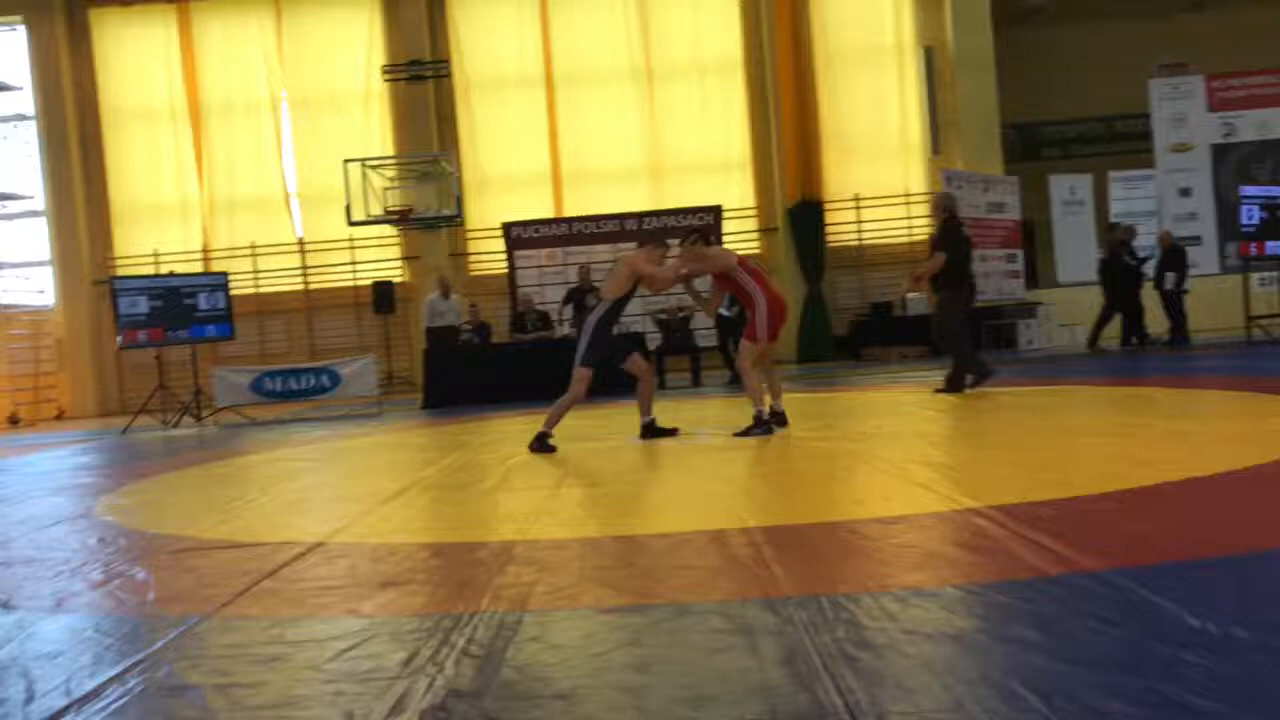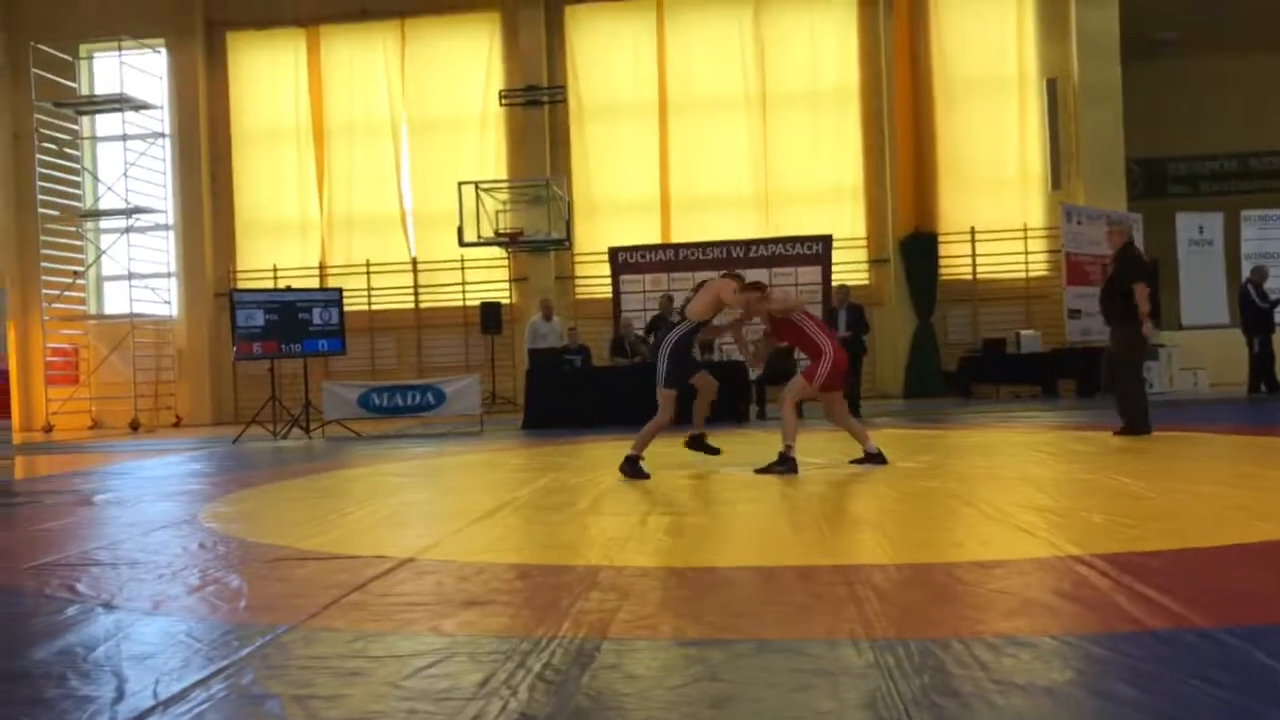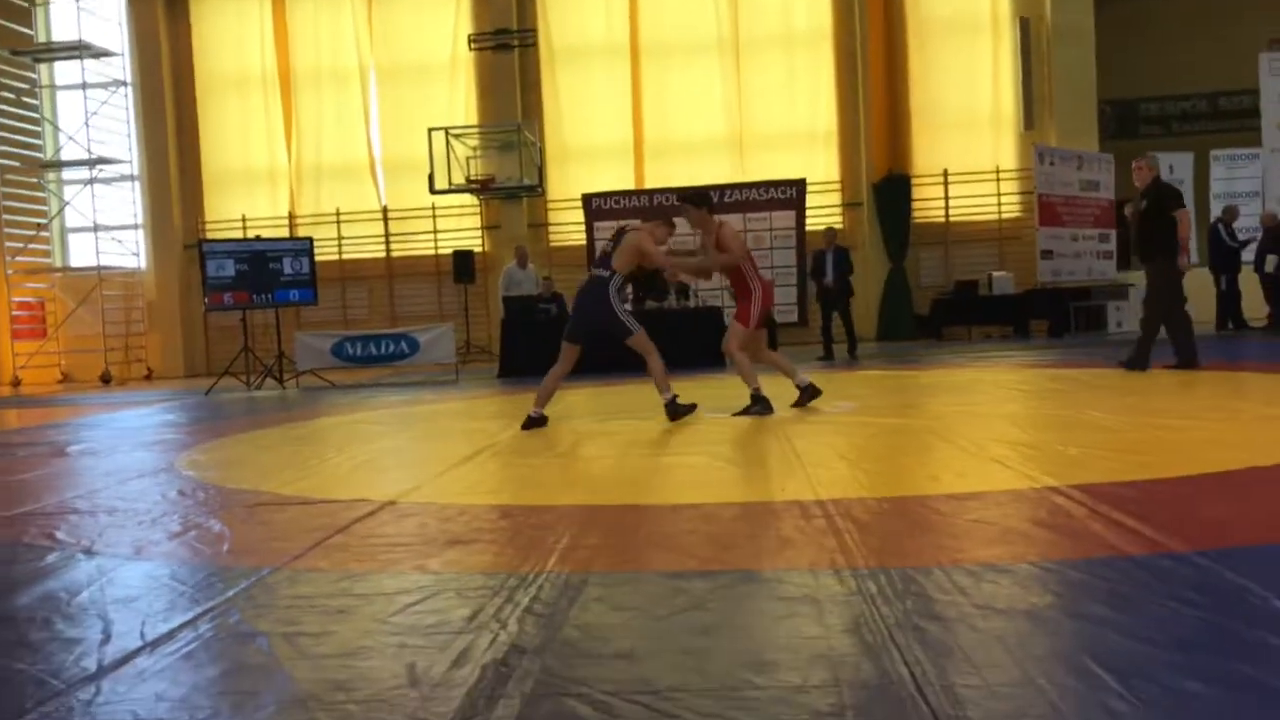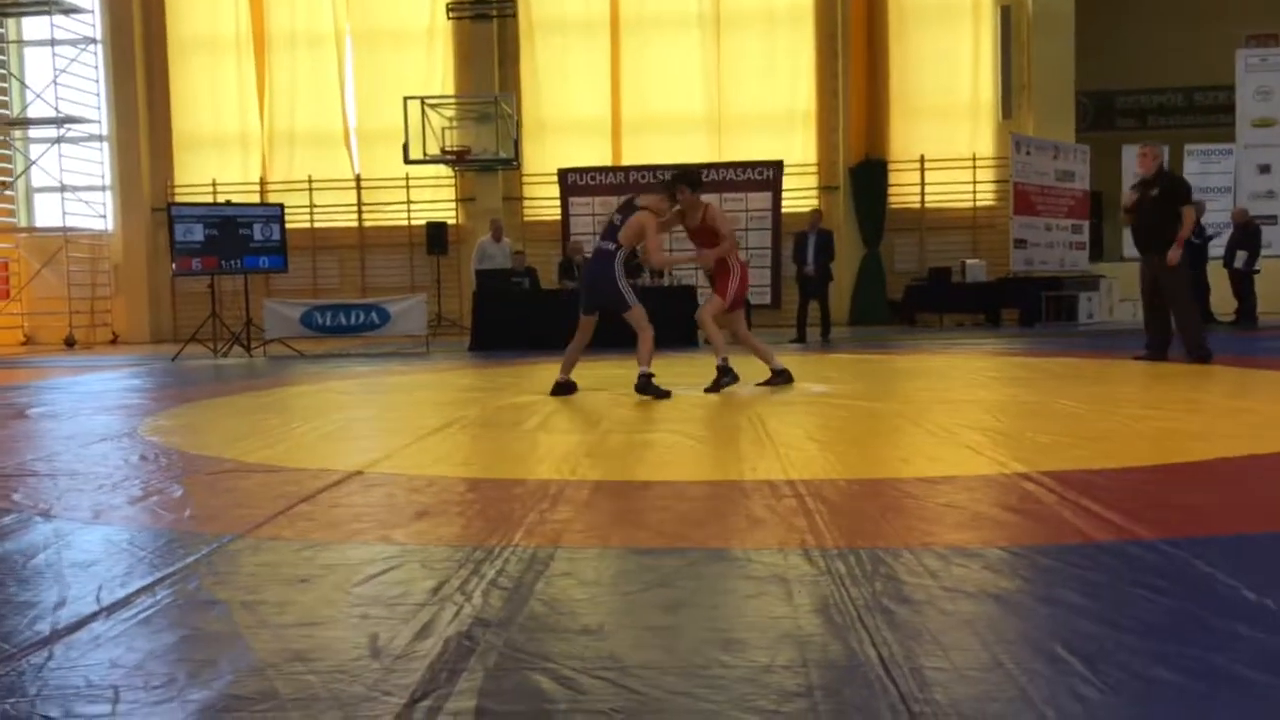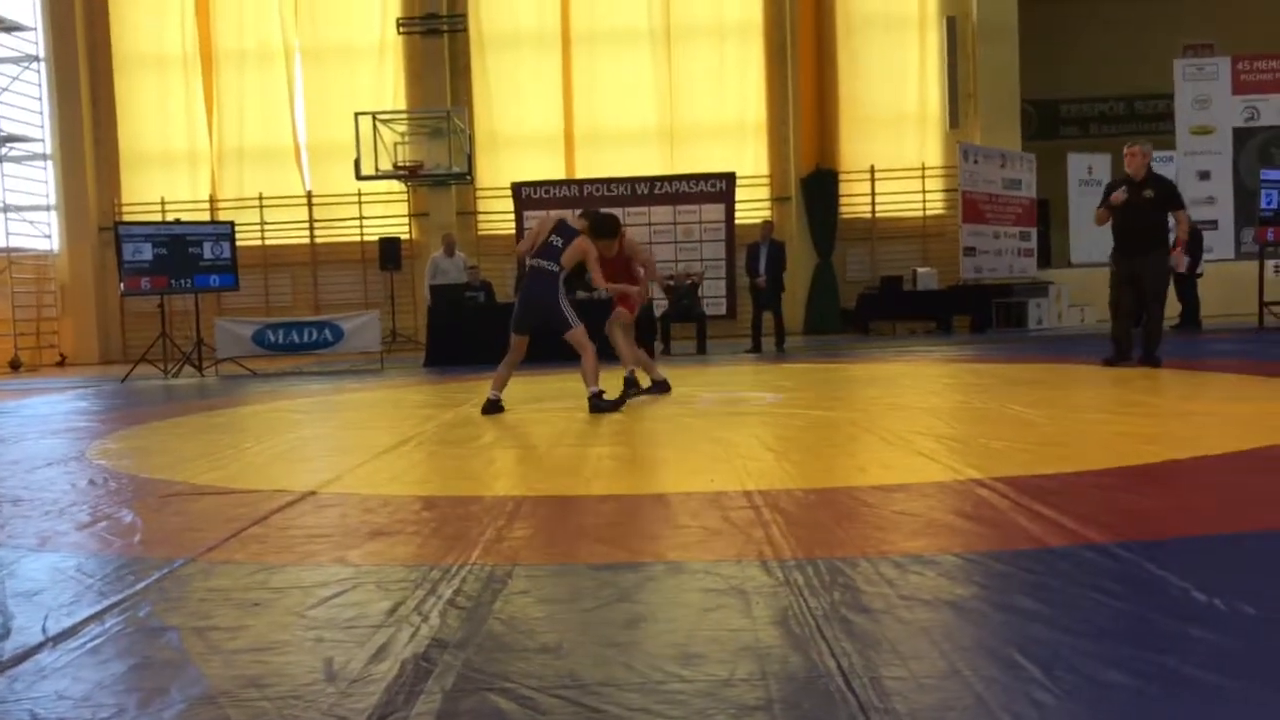
dt=0.7s
person 1, frame 1
left shoulder: (946, 230)
right shoulder: (959, 229)
left elbow: (939, 261)
left wrist: (919, 275)
right wrist: (926, 274)
left hip: (951, 291)
right hip: (962, 288)
left knee: (947, 335)
right knee: (956, 335)
left ankle: (979, 369)
right ankle: (955, 381)
person 1, frame 2
left shoulder: (1130, 259)
right shoulder: (1122, 258)
left elbow: (1140, 289)
left wrist: (1145, 319)
right wrist: (1105, 280)
left hip: (1131, 326)
right hip: (1122, 325)
left knee: (1127, 375)
right knee: (1118, 372)
left ankle: (1138, 424)
right ankle: (1132, 421)
person 1, frame 3
left shoulder: (1164, 191)
right shoulder: (1145, 196)
left elbow: (1184, 217)
left wrist: (1184, 251)
right wrist: (1133, 217)
left hip: (1166, 260)
right hip: (1156, 261)
left knee: (1153, 307)
right knee: (1172, 309)
left ankle: (1139, 358)
right ankle: (1187, 357)
person 1, frame 4
left shoulder: (1173, 182)
right shoulder: (1137, 188)
left elbow: (1189, 215)
right elbow: (1129, 222)
left wrist: (1178, 246)
right wrist: (1127, 207)
left hip: (1170, 254)
right hip: (1149, 256)
left knee: (1181, 301)
right knee: (1152, 304)
left ankle: (1198, 349)
right ankle: (1156, 348)
person 1, frame 5
left shoulder: (1163, 185)
right shoulder: (1115, 186)
left elbow: (1182, 218)
right elbow: (1098, 220)
left wrist: (1179, 248)
right wrist: (1111, 204)
left hip: (1155, 257)
right hip: (1123, 257)
left knee: (1153, 306)
right knee: (1120, 304)
left ankle: (1149, 353)
right ankle: (1120, 351)
person 2, frame 1
left shoulder: (638, 267)
right shoulder: (630, 262)
left elbow: (658, 287)
right elbow: (664, 275)
left hip: (606, 332)
right hip: (593, 330)
left knee: (646, 372)
right knee: (578, 391)
left ankle: (648, 426)
right ankle: (541, 436)
person 2, frame 2
left shoulder: (709, 289)
right shoulder: (726, 284)
right elbow: (735, 305)
left hip: (680, 347)
right hip: (671, 347)
left knee: (710, 387)
right knee: (666, 414)
left ankle: (696, 436)
right ankle: (631, 459)
person 2, frame 3
left shoulder: (624, 234)
right shoulder: (641, 237)
right elbow: (664, 263)
left hip: (585, 299)
right hip: (606, 300)
left knee: (563, 364)
right knee: (650, 351)
left ankle: (535, 415)
right ankle: (671, 404)
person 2, frame 4
left shoulder: (626, 203)
right shoulder: (648, 219)
right elbow: (656, 261)
right wrist: (693, 257)
left hip: (591, 271)
right hip: (611, 273)
left knee: (584, 332)
right knee: (645, 329)
left ankle: (562, 381)
right ankle: (644, 379)
person 2, frame 5
left shoulder: (548, 222)
right shoulder: (587, 244)
left elbow: (520, 250)
right elbow: (602, 286)
right wrist: (631, 289)
left hip: (527, 292)
right hip: (551, 296)
left knee: (515, 353)
right knee: (587, 348)
left ankle: (492, 400)
right ankle: (595, 398)
person 3, frame 1
left shoulder: (714, 255)
right shoulder: (719, 277)
right elbow: (710, 310)
right wrist: (689, 287)
left hip: (765, 308)
right hip: (774, 307)
left knee: (744, 364)
right knee: (764, 362)
left ankle: (762, 421)
right ankle: (777, 413)
person 3, frame 2
left shoulder: (775, 307)
right shoulder: (772, 330)
left elbow: (795, 304)
right wrist: (737, 333)
left hip: (828, 356)
right hip: (832, 358)
left knee: (788, 397)
right knee: (836, 413)
left ankle: (787, 458)
right ankle: (873, 452)
person 3, frame 3
left shoulder: (725, 232)
right shoulder: (706, 238)
left elbow: (738, 257)
right elbow: (704, 272)
right wrist: (683, 265)
left hip: (755, 293)
right hip: (749, 295)
left knee: (731, 346)
right knee: (759, 350)
left ankle: (759, 400)
right ankle: (806, 386)
person 3, frame 4
left shoulder: (712, 212)
right shoulder: (681, 215)
left elbow: (733, 241)
left wrist: (714, 253)
left hip: (733, 273)
right hip: (722, 276)
left knee: (704, 315)
right knee: (740, 333)
left ankle: (725, 369)
right ankle: (780, 371)
person 3, frame 5
left shoulder: (627, 244)
left elbow: (650, 266)
left wrist: (642, 286)
left hip: (632, 292)
right hip: (619, 293)
left knee: (613, 328)
right knee: (628, 343)
left ankle: (631, 381)
right ankle: (659, 381)
